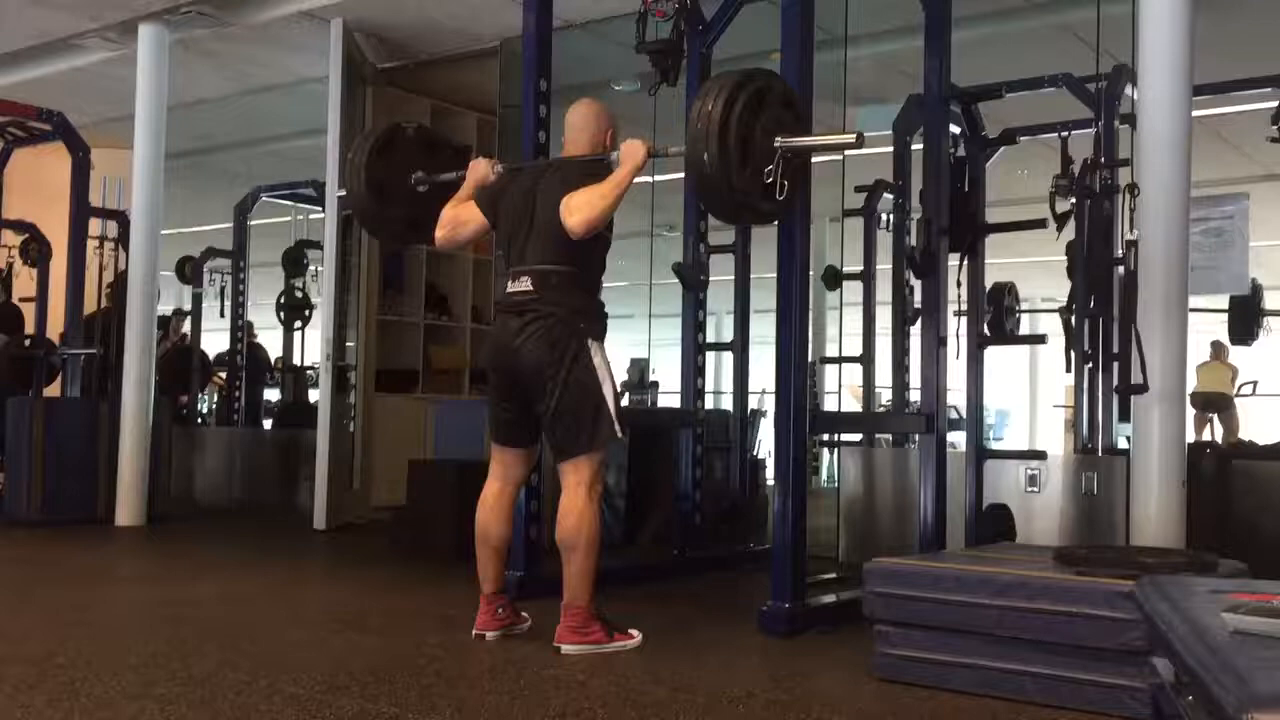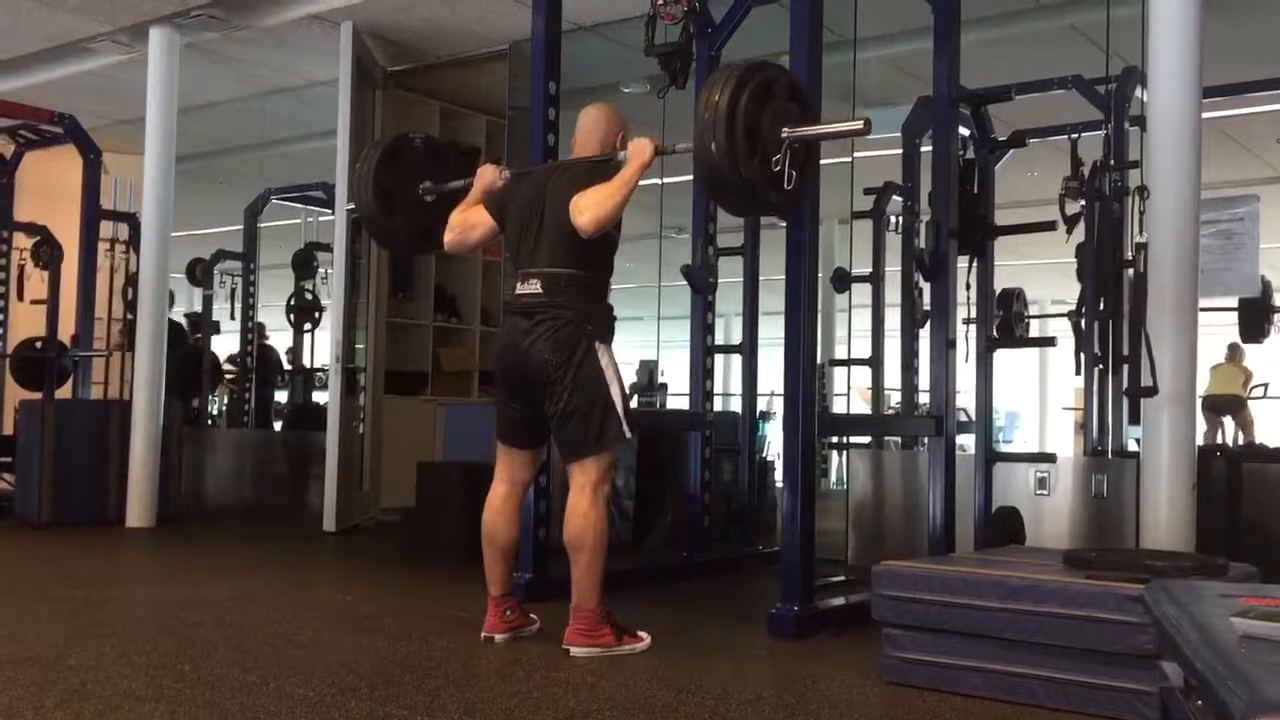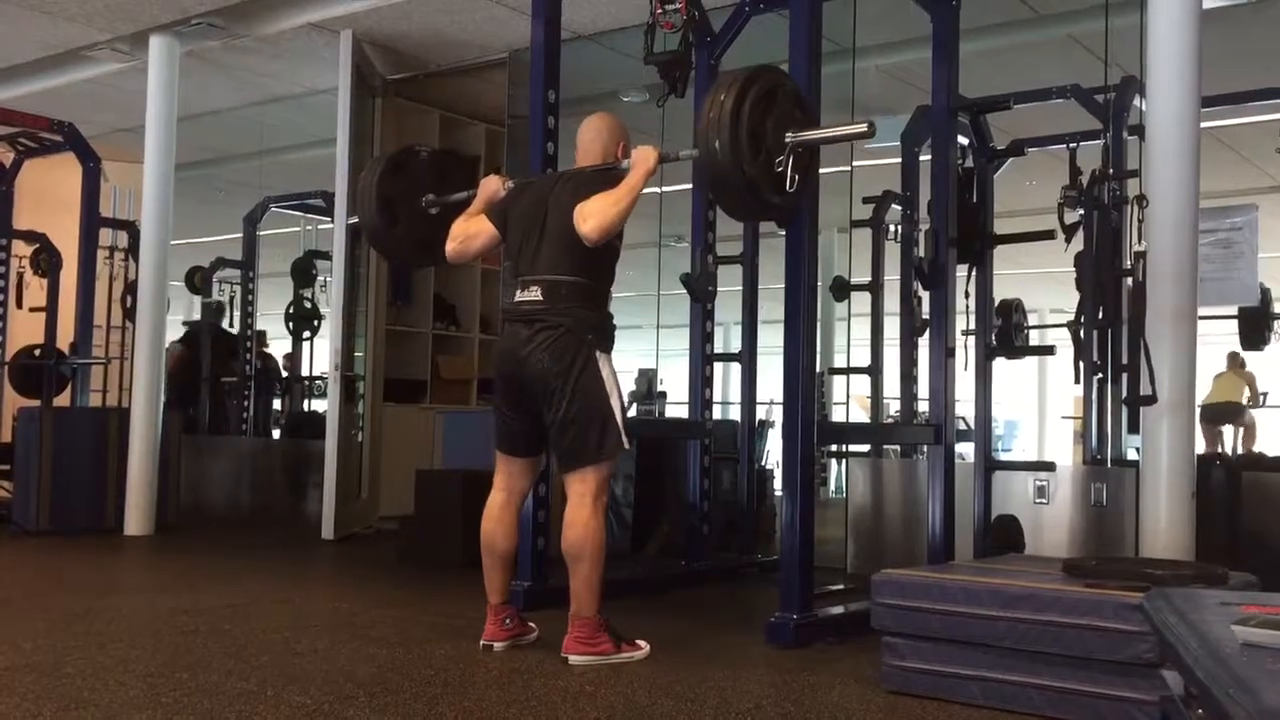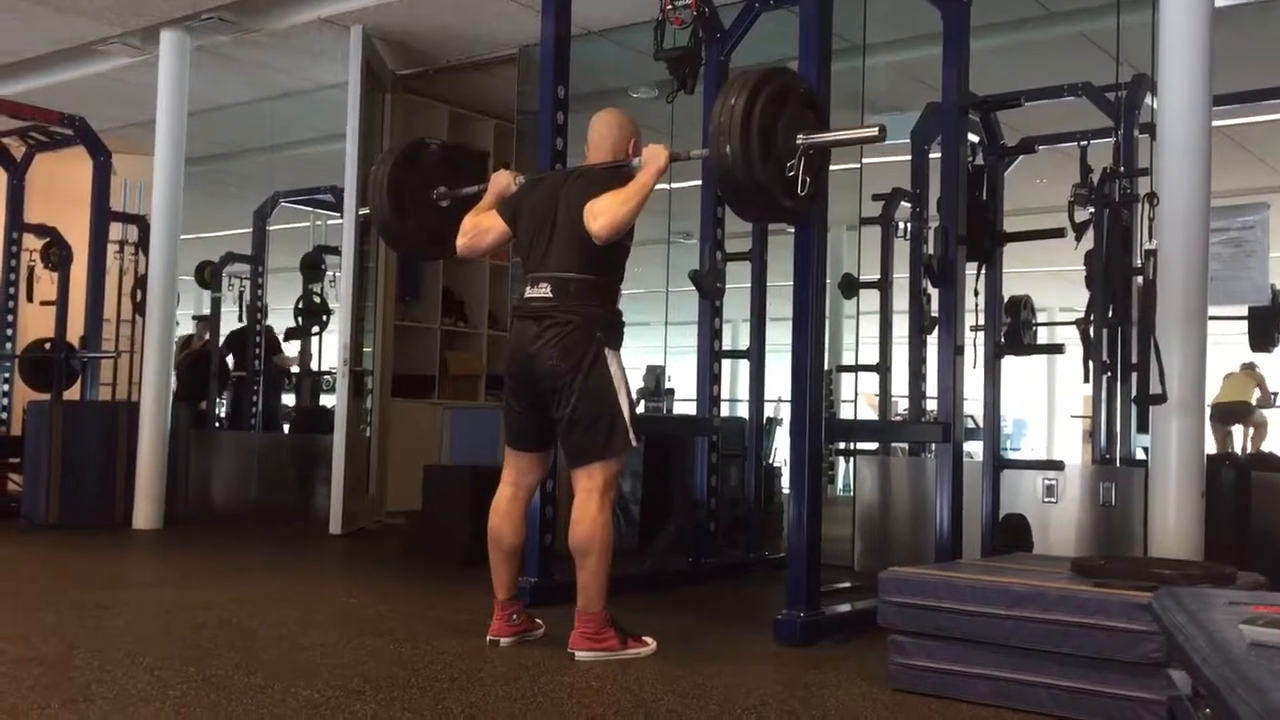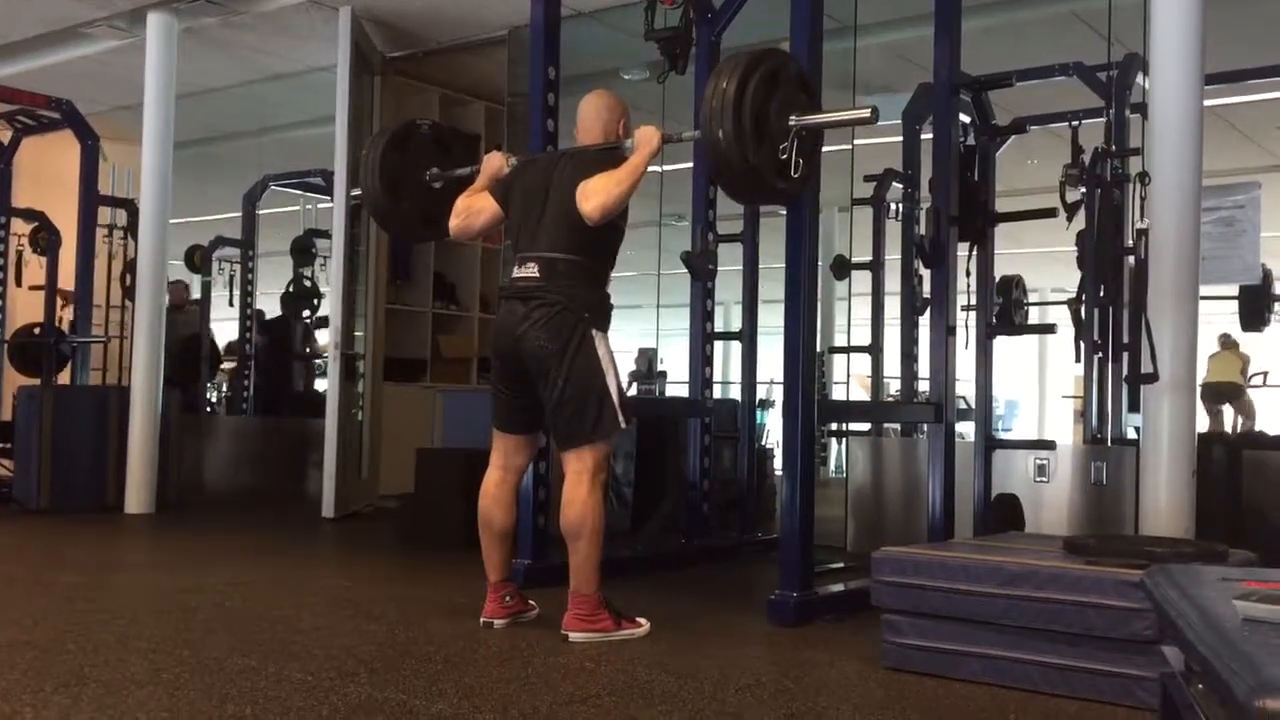
dt=0.7s
person 1, frame 1
left shoulder: (512, 181)
right shoulder: (593, 172)
left elbow: (446, 232)
right elbow: (577, 219)
left wrist: (472, 183)
right wrist: (629, 167)
left hip: (508, 332)
right hip: (562, 334)
left knee: (503, 474)
right knee: (582, 478)
left ankle: (491, 609)
right ankle: (578, 623)
person 1, frame 2
left shoulder: (522, 183)
right shoulder: (603, 173)
left elbow: (455, 236)
right elbow: (587, 218)
left wrist: (481, 188)
right wrist: (637, 163)
left hip: (516, 334)
right hip: (571, 335)
left knee: (510, 475)
right knee: (590, 478)
left ankle: (500, 610)
right ankle: (587, 624)
person 1, frame 3
left shoulder: (524, 193)
right shoulder: (606, 182)
left elbow: (457, 246)
right elbow: (592, 226)
left wrist: (484, 199)
right wrist: (641, 171)
left hip: (515, 340)
right hip: (570, 343)
left knee: (509, 483)
right knee: (588, 486)
left ankle: (499, 619)
right ankle: (586, 633)
person 1, frame 4
left shoulder: (535, 188)
right shoulder: (617, 180)
left elbow: (467, 242)
right elbow: (601, 225)
left wrist: (495, 193)
right wrist: (652, 170)
left hip: (526, 336)
right hip: (579, 339)
left knee: (516, 478)
right knee: (595, 483)
left ankle: (506, 614)
right ankle: (592, 629)
person 1, frame 5
left shoulder: (528, 169)
right shoulder: (609, 161)
left elbow: (460, 223)
right elbow: (593, 205)
left wrist: (488, 175)
right wrist: (644, 153)
left hip: (512, 319)
right hip: (566, 321)
left knee: (505, 462)
right knee: (585, 466)
left ankle: (499, 596)
right ankle: (586, 610)
